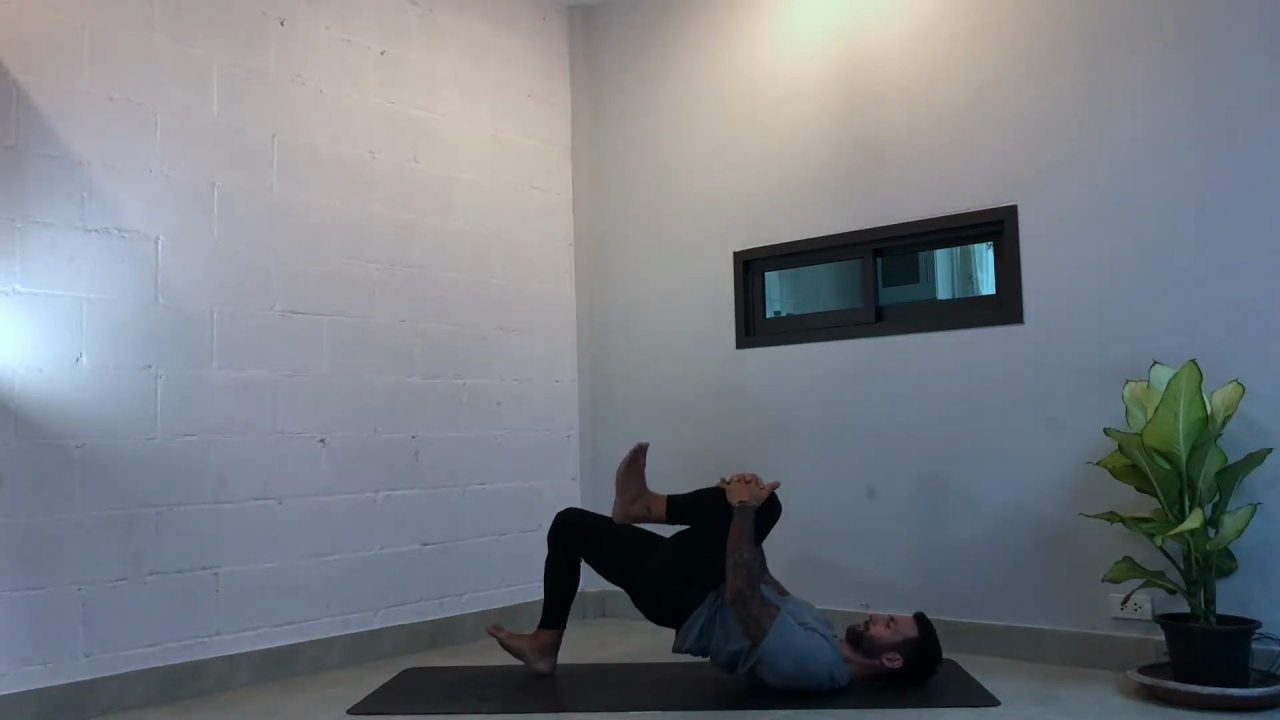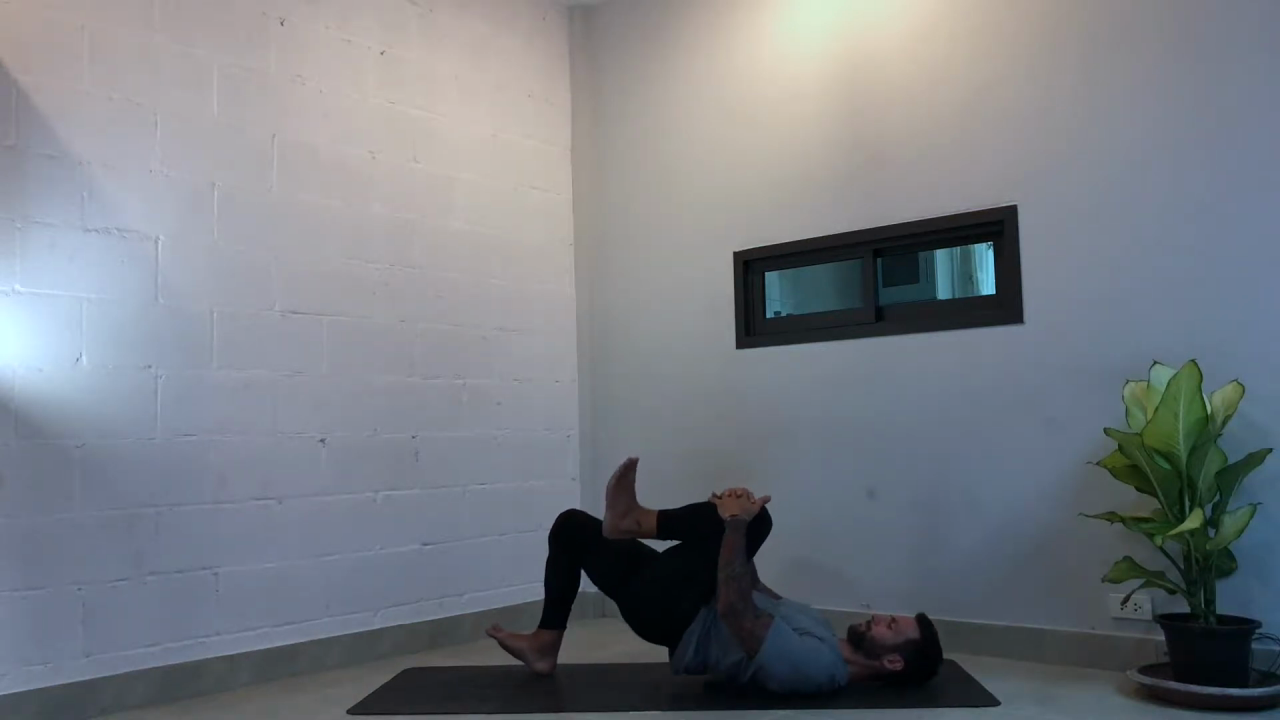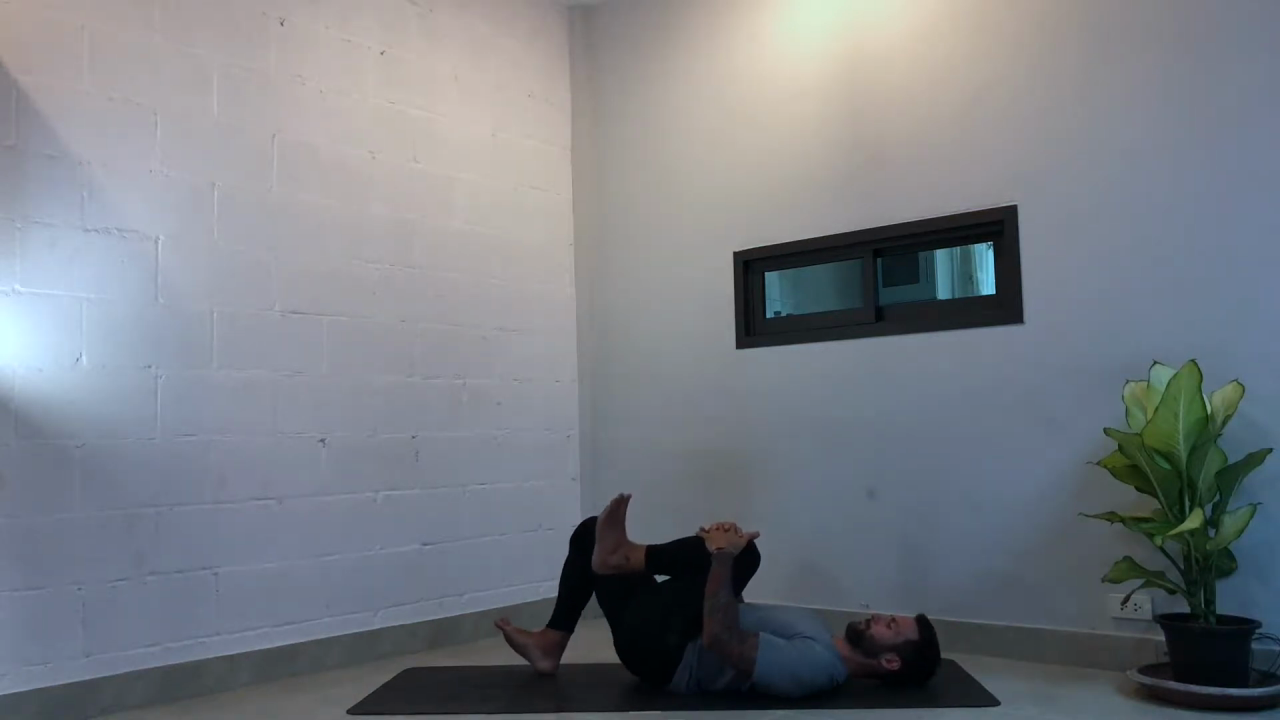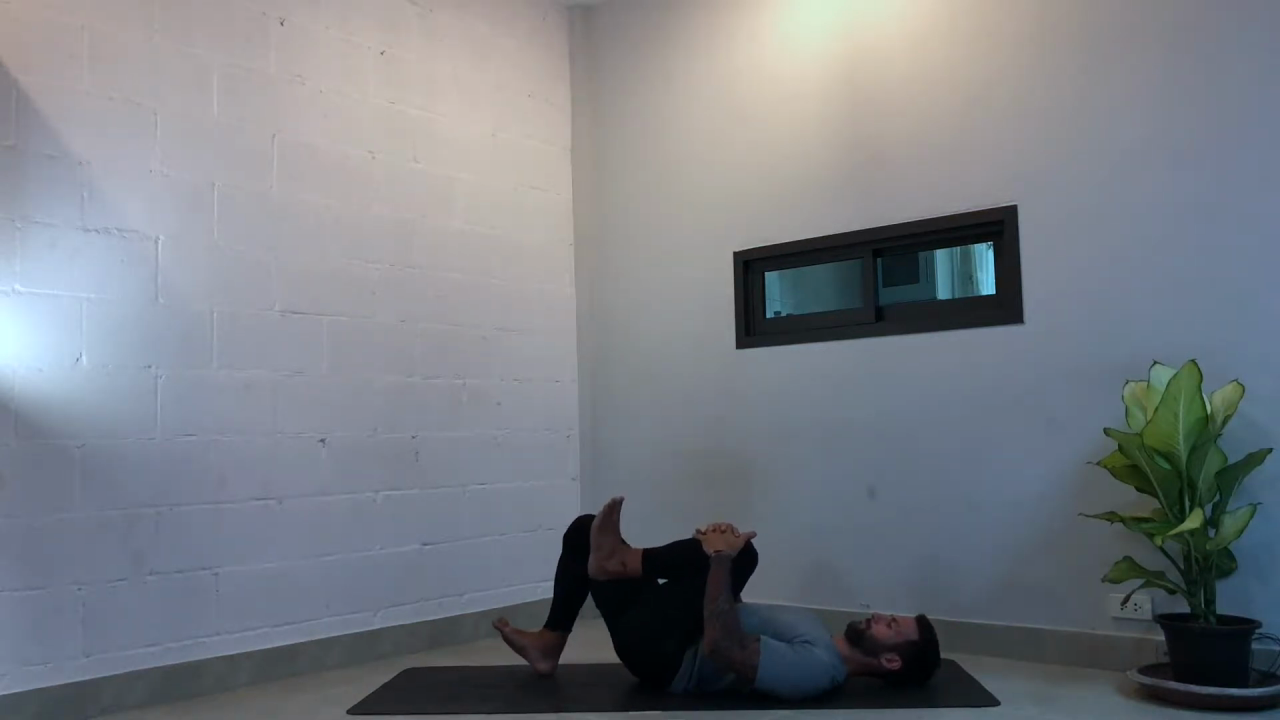
dt=0.7s
person 1, frame 1
left shoulder: (816, 663)
right shoulder: (824, 642)
left elbow: (741, 596)
right elbow: (763, 584)
left wrist: (744, 511)
right wrist: (746, 510)
left hip: (678, 596)
right hip: (689, 587)
left knee: (763, 505)
right knee: (567, 524)
left ankle: (642, 505)
right ankle: (546, 645)
person 1, frame 2
left shoulder: (817, 667)
right shoulder: (824, 639)
left elbow: (733, 608)
right elbow: (754, 591)
left wrist: (735, 526)
right wrist: (736, 525)
left hip: (669, 612)
right hip: (683, 602)
left knee: (752, 520)
right knee: (570, 526)
left ankle: (633, 521)
right ankle: (546, 645)
person 1, frame 3
left shoulder: (816, 667)
right shoulder: (818, 639)
left elbow: (720, 639)
left wrist: (722, 557)
right wrist: (722, 553)
left hip: (658, 649)
right hip: (664, 633)
left knee: (742, 555)
right knee: (590, 531)
left ankle: (623, 556)
right ankle: (550, 646)
person 1, frame 4
left shoulder: (817, 669)
right shoulder: (817, 638)
left elbow: (721, 646)
left wrist: (721, 560)
right wrist: (720, 557)
left hip: (660, 651)
right hip: (661, 630)
left knee: (739, 555)
right knee: (582, 531)
left ankle: (619, 562)
right ankle: (549, 646)
